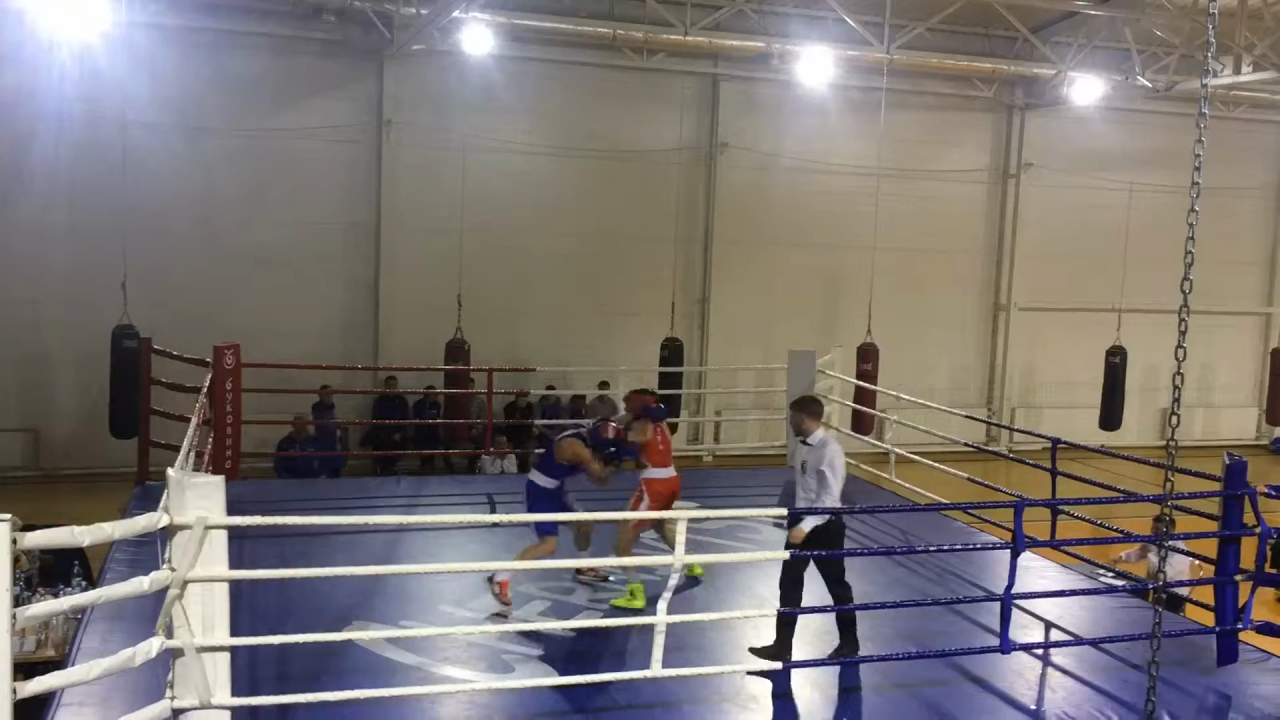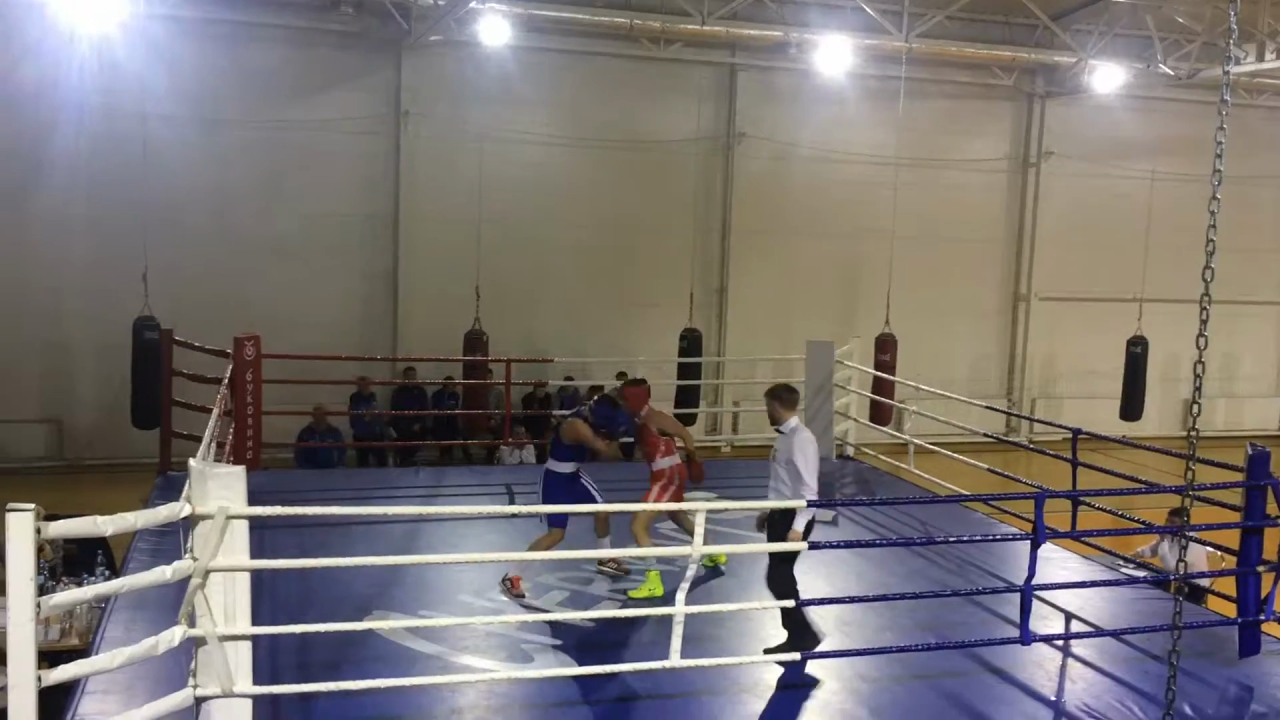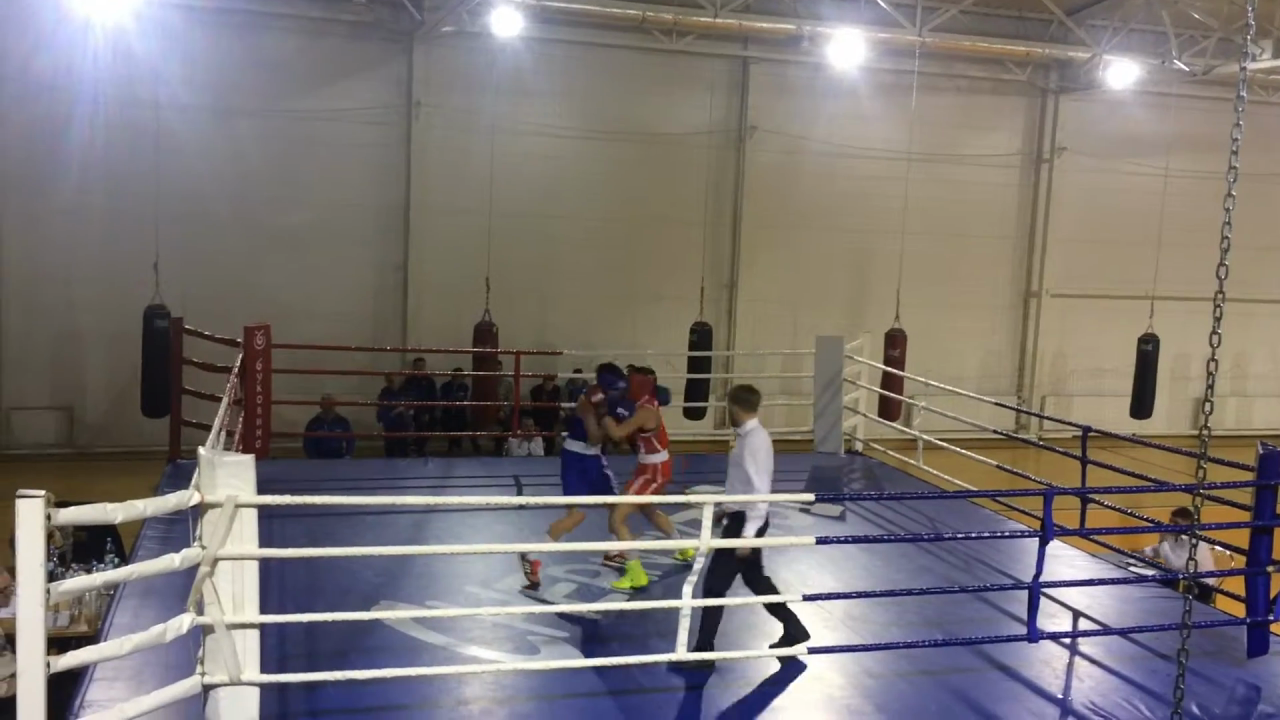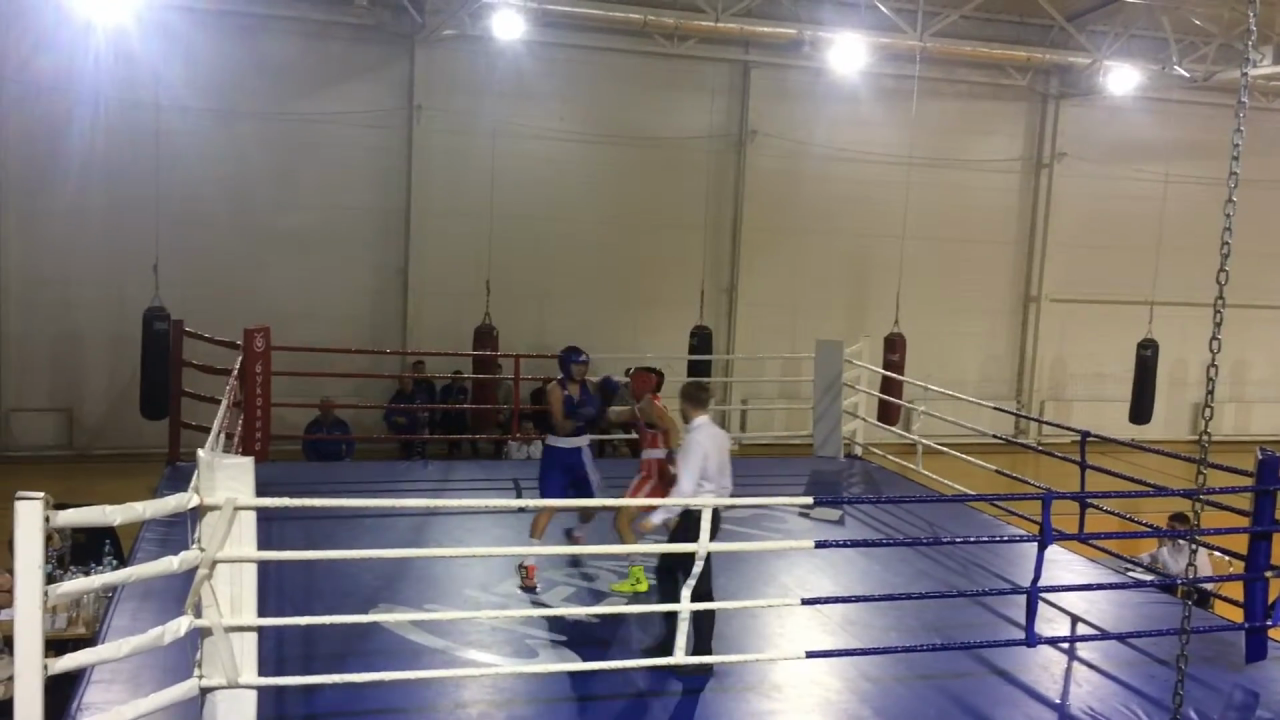
dt=0.3s
person 1, frame 1
left shoulder: (829, 450)
right shoulder: (804, 447)
left elbow: (830, 498)
left wrist: (805, 527)
left hip: (824, 527)
right hip: (802, 522)
left knee: (835, 584)
right knee: (789, 583)
left ankle: (848, 641)
right ankle: (782, 646)
person 1, frame 2
left shoulder: (801, 439)
right shoulder: (784, 436)
left elbow: (808, 488)
left wrist: (798, 526)
right wrist: (769, 511)
left hip: (793, 519)
right hip: (779, 515)
left knee: (778, 579)
right knee: (781, 578)
left ankle: (805, 634)
right ankle: (796, 637)
person 1, frame 3
left shoulder: (753, 442)
right shoulder: (752, 436)
left elbow: (760, 491)
left wrist: (749, 531)
right wrist: (727, 509)
left hip: (746, 520)
right hip: (740, 517)
left knee: (713, 583)
right knee: (755, 577)
left ankle: (704, 651)
right ankle: (793, 629)
person 1, frame 4
left shoulder: (696, 439)
right shoulder: (719, 435)
left elbow: (684, 489)
right elbow: (726, 483)
left wrist: (655, 519)
left hip: (695, 518)
right hip: (708, 514)
left knee: (698, 587)
right knee: (667, 571)
left ankle: (702, 656)
right ankle: (669, 642)
person 2, frame 1
left shoulder: (641, 426)
right shoulder: (660, 425)
left hip: (652, 488)
right hip: (671, 483)
left knee: (623, 542)
right knee: (662, 527)
left ankle: (635, 593)
right ankle: (692, 564)
person 2, frame 2
left shoulder: (655, 417)
right shoulder: (638, 420)
left elbow: (685, 435)
left wrist: (693, 460)
left hip: (669, 475)
right hip: (661, 476)
left knee: (638, 526)
right knee: (679, 517)
left ankle: (653, 583)
right ankle: (715, 554)
person 2, frame 3
left shoulder: (645, 411)
right shoulder: (645, 405)
left elbow: (617, 433)
left hip: (654, 470)
right hip: (650, 467)
left knee: (616, 518)
right knee: (650, 510)
left ankle: (635, 573)
right ankle: (684, 548)
person 2, frame 4
left shoulder: (649, 406)
right shoulder: (640, 407)
left elbow: (672, 428)
right elbow: (616, 416)
left wrist: (670, 462)
left hip: (656, 468)
right hip: (655, 467)
left knee: (622, 519)
left ankle: (637, 577)
person 3, frame 1
left shoulder: (584, 434)
right shoulder: (578, 449)
right elbow: (600, 478)
right wrist: (613, 461)
left hip: (554, 487)
right hip: (541, 490)
left knee: (584, 525)
right knee: (549, 543)
left ankle: (584, 568)
right ankle: (501, 578)
person 3, frame 2
left shoulder: (587, 415)
right shoulder: (579, 427)
right elbow: (608, 452)
right wrist: (613, 440)
left hip: (573, 474)
right hip: (556, 478)
left knee: (602, 512)
right knee: (556, 534)
left ankle: (605, 559)
right ankle: (512, 576)
person 3, frame 3
left shoulder: (607, 398)
right shoulder: (589, 400)
right elbow: (593, 439)
right wrist: (606, 413)
left hip: (594, 457)
right hip: (575, 458)
right knee: (577, 514)
right ankle: (532, 557)
person 3, frame 4
left shoulder: (589, 386)
right shoulder: (555, 390)
left elbow: (600, 415)
right elbow: (560, 428)
left wrist: (598, 406)
right wrist: (578, 418)
left hip: (580, 451)
right hip: (557, 452)
right knee: (549, 507)
left ankle: (576, 533)
right ankle: (528, 564)
